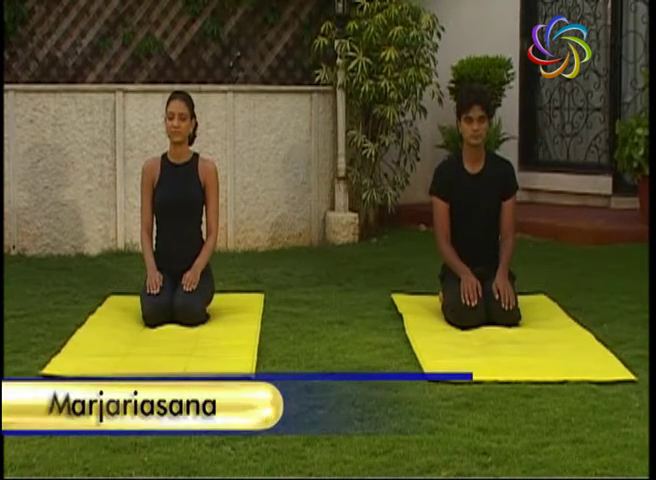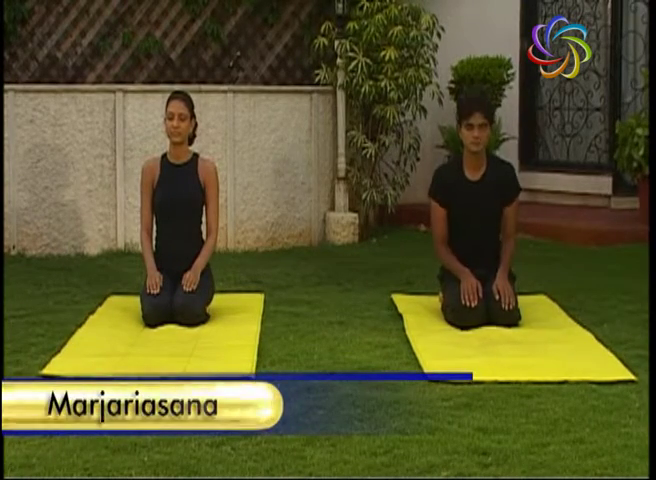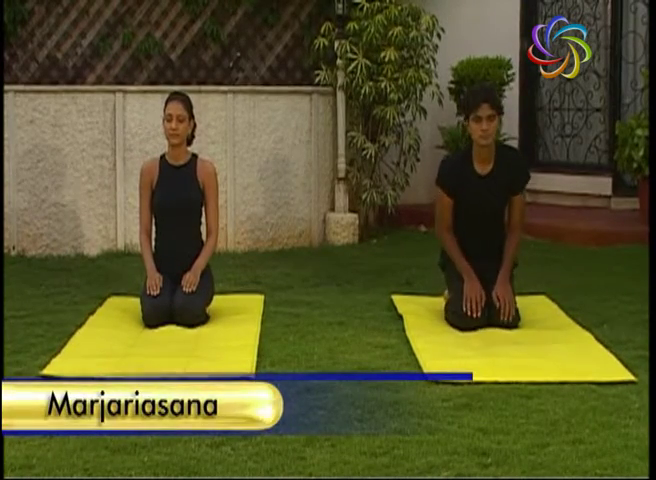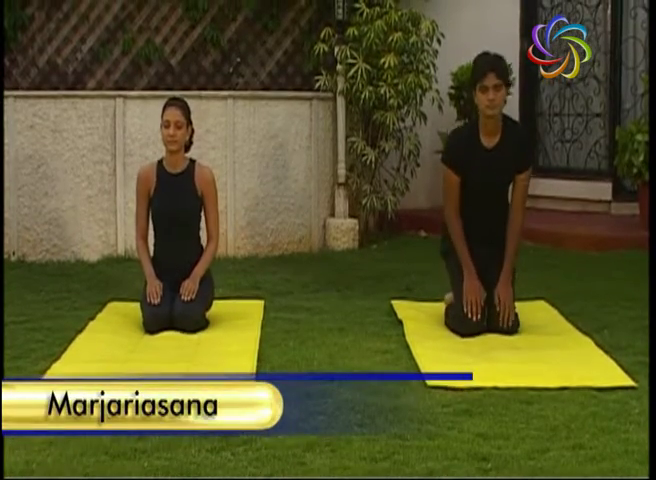
dt=0.4s
person 1, frame 1
left shoulder: (503, 171)
right shoulder: (445, 173)
left elbow: (507, 233)
right elbow: (443, 239)
left wrist: (502, 273)
right wrist: (464, 274)
left hip: (493, 266)
right hip: (458, 268)
left knee: (507, 315)
right knee: (467, 315)
left ankle: (489, 292)
right ankle: (450, 296)
person 1, frame 2
left shoulder: (505, 174)
right shoulder: (444, 177)
left elbow: (509, 236)
right elbow: (440, 242)
left wrist: (503, 274)
right wrist: (464, 275)
left hip: (493, 268)
right hip: (458, 270)
left knee: (507, 315)
right knee: (468, 315)
left ankle: (489, 296)
right ankle: (450, 298)
person 1, frame 3
left shoulder: (514, 164)
right shoulder: (452, 167)
left elbow: (514, 228)
right elbow: (444, 229)
left wrist: (504, 278)
right wrist: (468, 277)
left hip: (497, 257)
right hip: (460, 258)
left knee: (507, 318)
right knee: (468, 319)
left ankle: (490, 295)
right ankle: (455, 298)
person 1, frame 4
left shoulder: (519, 141)
right shoulder: (458, 142)
left elbow: (517, 213)
right elbow: (451, 212)
left wrist: (506, 277)
right wrist: (469, 275)
left hip: (498, 241)
right hip: (461, 241)
left knee: (505, 322)
right knee: (469, 323)
left ankle: (491, 299)
right ankle: (454, 303)
person 2, frame 1
left shoulder: (206, 168)
right shoulder: (151, 168)
left elbow: (212, 231)
right elbow: (146, 229)
left wrist: (197, 269)
right wrist: (151, 269)
left hip: (195, 265)
right hip: (162, 265)
left knee: (187, 310)
right knee: (154, 312)
left ankle: (194, 297)
right ankle: (163, 294)
person 2, frame 2
left shoulder: (206, 169)
right shoulder: (151, 168)
left elbow: (212, 231)
right elbow: (145, 229)
left wrist: (196, 269)
right wrist: (151, 269)
left hip: (195, 265)
right hip: (162, 265)
left knee: (187, 310)
right knee: (154, 312)
left ankle: (194, 297)
right ankle: (164, 295)
person 2, frame 3
left shoulder: (205, 169)
right shoulder: (150, 169)
left elbow: (212, 233)
right elbow: (144, 231)
left wrist: (196, 270)
right wrist: (151, 270)
left hip: (194, 266)
right hip: (161, 266)
left knee: (187, 311)
right knee: (154, 313)
left ankle: (196, 298)
right ankle: (164, 297)
person 2, frame 4
left shoulder: (203, 176)
right shoulder: (147, 175)
left elbow: (213, 239)
right elbow: (140, 237)
left wrist: (195, 277)
right wrist: (150, 277)
left hip: (194, 271)
right hip: (160, 272)
left knee: (186, 318)
right knee: (154, 320)
left ankle: (196, 306)
right ankle: (164, 304)
